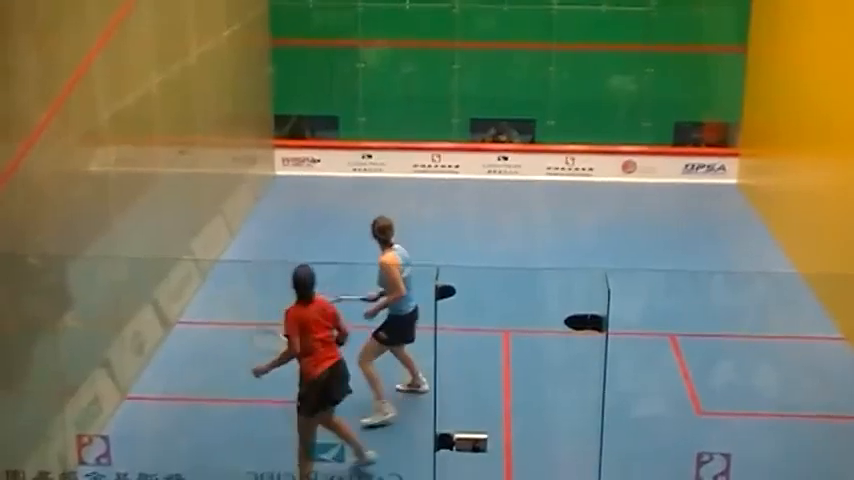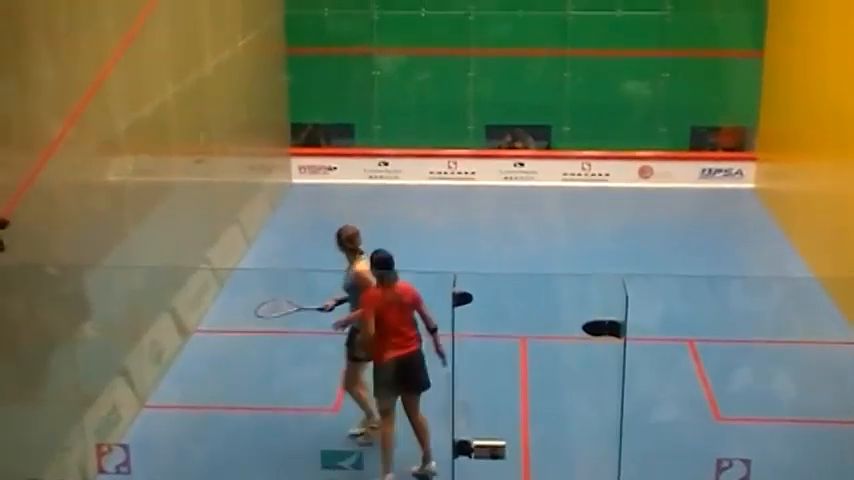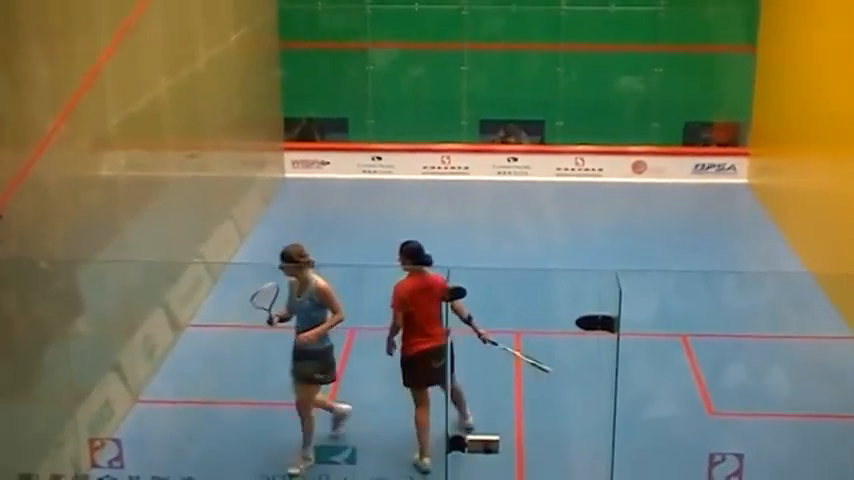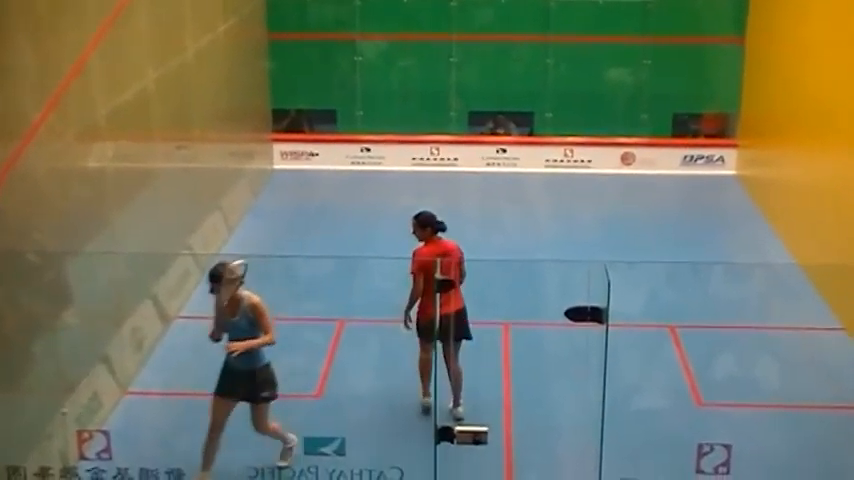
dt=0.3s
person 1, frame 1
left shoulder: (292, 313)
right shoulder: (325, 305)
left elbow: (294, 350)
right elbow: (343, 333)
left wrist: (267, 367)
left hip: (315, 376)
right hip: (336, 367)
left knee: (306, 437)
right knee: (327, 418)
right ankle: (361, 452)
person 1, frame 2
left shoulder: (370, 296)
right shoulder: (408, 289)
left elbow: (369, 333)
right elbow: (428, 320)
left wrist: (358, 342)
right wrist: (437, 343)
left hip: (386, 360)
right hip: (412, 355)
left knee: (387, 418)
right knee: (414, 412)
person 1, frame 3
left shoulder: (401, 288)
right shoulder: (439, 281)
left elbow: (398, 324)
right elbow: (458, 309)
left wrist: (390, 340)
right wrist: (475, 328)
left hip: (415, 352)
right hip: (441, 345)
left knee: (421, 405)
right knee: (450, 383)
left ankle: (423, 457)
right ankle: (465, 418)
person 1, frame 4
left shoulder: (420, 254)
right shoulder: (454, 247)
left elbow: (417, 289)
right elbow: (461, 276)
left wrist: (407, 310)
left hip: (429, 314)
right hip: (455, 311)
left knee: (426, 353)
right knee: (452, 361)
left ankle: (426, 396)
right ankle: (457, 406)
person 2, frame 1
left shoulder: (387, 261)
right shoulder: (399, 251)
left elbow: (400, 293)
left wrist: (377, 307)
right wrist: (381, 294)
left hip: (399, 318)
right hip: (410, 311)
left knee: (364, 360)
right knee: (397, 349)
left ankle: (384, 408)
right ankle: (417, 381)
person 2, frame 2
left shoulder: (360, 270)
right shoulder: (355, 264)
left wrist: (349, 319)
right wrist: (336, 301)
right hip: (361, 327)
left knee: (350, 384)
right knee: (354, 379)
left ankle: (374, 422)
right ankle: (369, 420)
person 2, frame 3
left shoulder: (319, 287)
right shoulder: (292, 284)
left elbow: (338, 315)
left wrist: (315, 332)
right wrist: (279, 317)
left hip: (319, 352)
right hip: (301, 349)
left knee: (303, 407)
right knee: (304, 402)
left ankle: (306, 454)
right ankle: (340, 411)
person 2, frame 4
left shoulder: (252, 303)
right shoulder: (222, 303)
left elbow: (271, 337)
right elbow: (216, 337)
left wrist: (245, 345)
right wrist: (217, 331)
left hip: (257, 371)
right hip: (232, 368)
left knee: (260, 426)
right knee: (215, 425)
left ankle: (289, 441)
